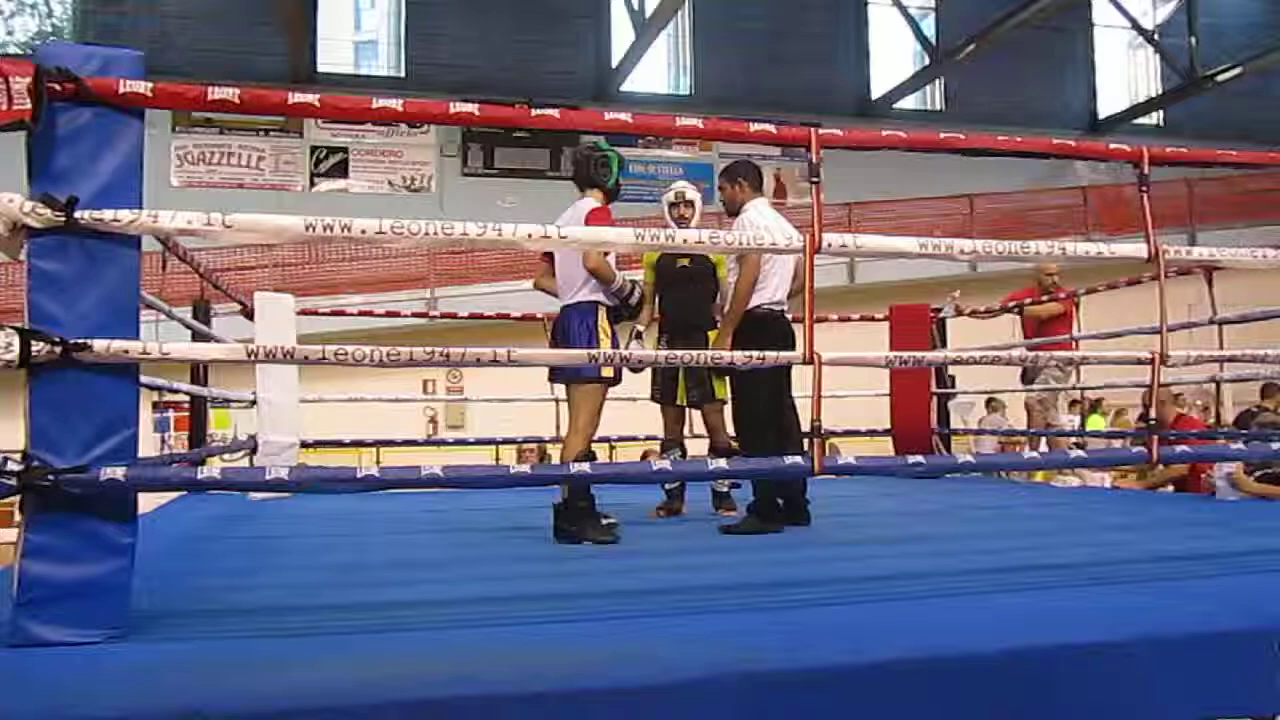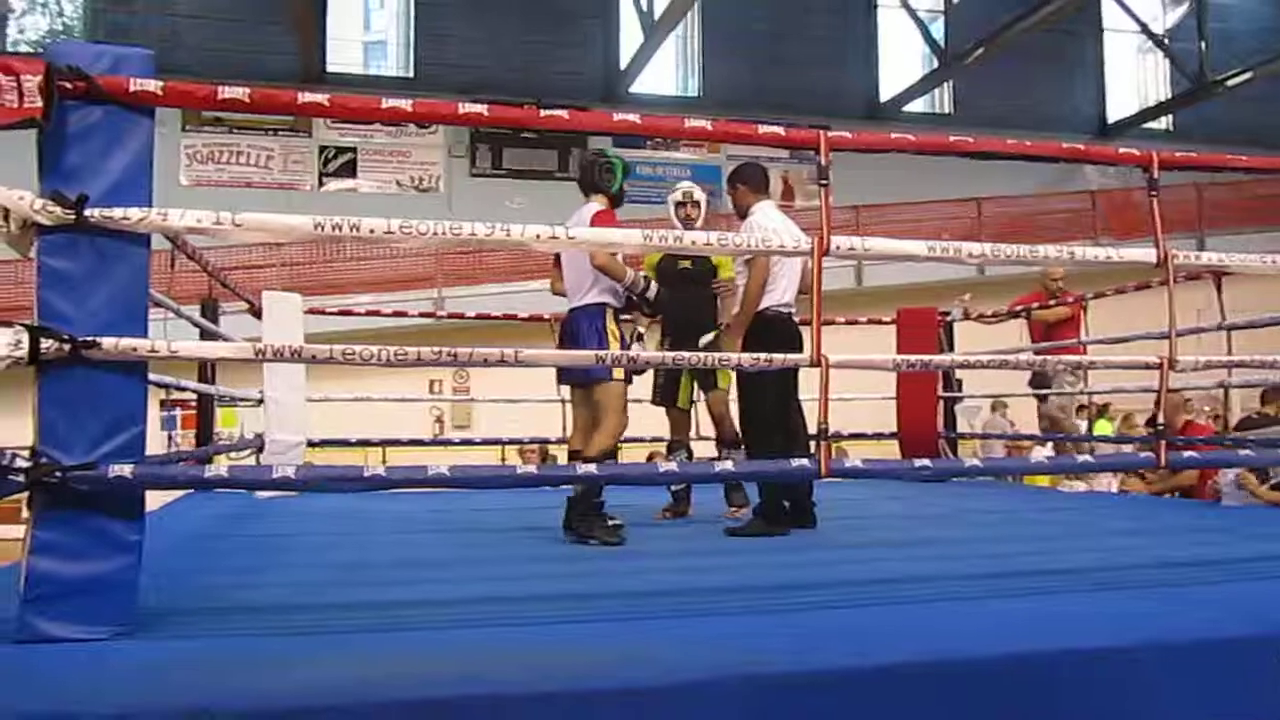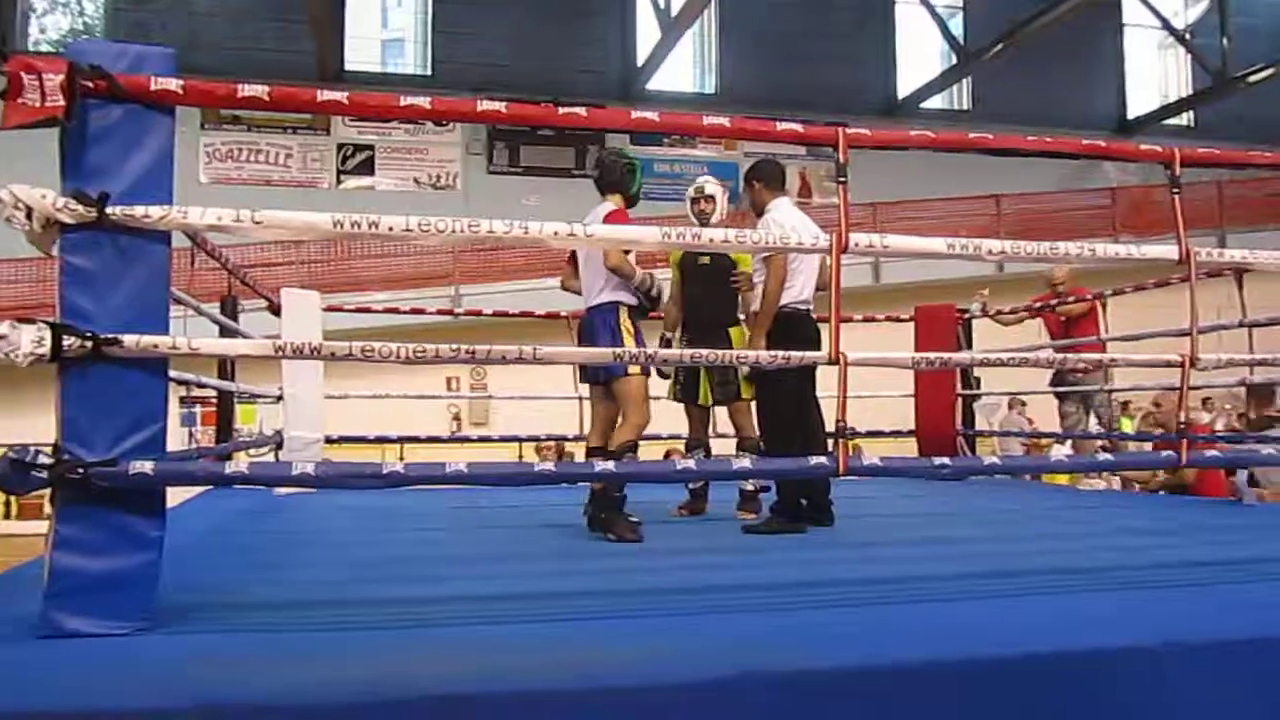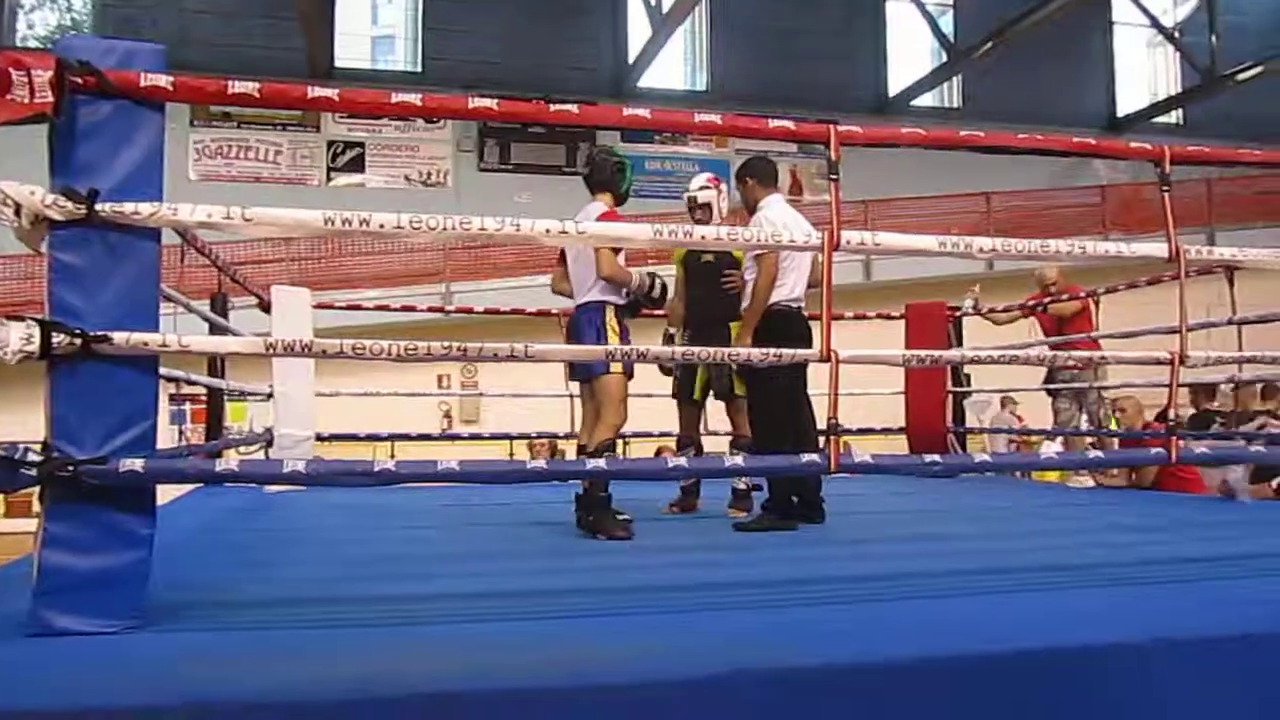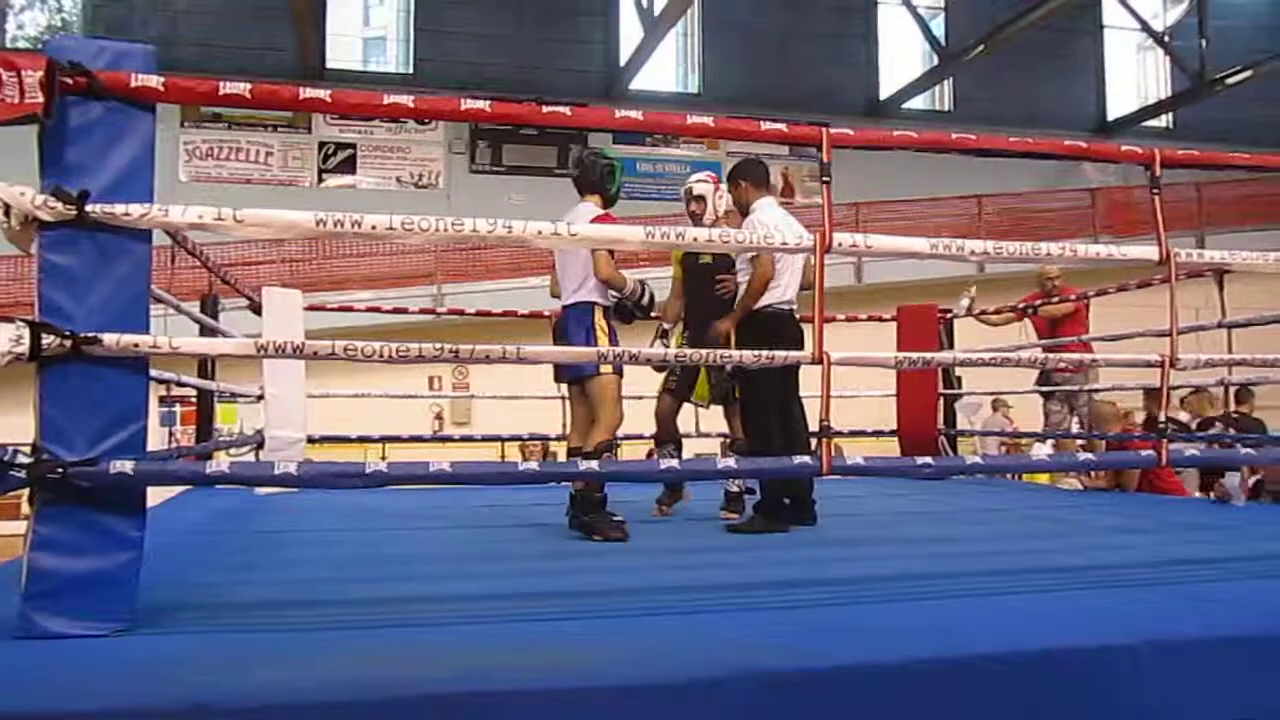
dt=0.3s
person 1, frame 1
left shoulder: (564, 218)
right shoulder: (597, 211)
left elbow: (542, 279)
right elbow: (593, 261)
right wrist: (624, 287)
left hip: (569, 318)
right hip: (590, 319)
left knee: (580, 423)
right knee: (584, 425)
left ankle: (579, 509)
right ankle: (571, 515)
person 1, frame 2
left shoulder: (574, 221)
right shoulder: (601, 214)
left elbow: (558, 283)
right elbow: (601, 259)
right wrist: (636, 283)
left hip: (575, 320)
right hip: (598, 321)
left knee: (585, 424)
right knee: (613, 421)
left ankle: (585, 509)
right ankle: (584, 509)
person 1, frame 3
left shoulder: (588, 221)
right shoulder: (615, 214)
left elbow: (568, 279)
right elbow: (614, 260)
right wrist: (644, 281)
left hip: (594, 320)
right hip: (615, 319)
left knee: (603, 422)
right knee: (636, 417)
left ankle: (600, 504)
right ankle: (606, 504)
person 1, frame 4
left shoulder: (577, 220)
right shoulder: (607, 216)
left elbow: (559, 281)
right elbow: (607, 268)
right wrist: (642, 283)
left hip: (582, 318)
right hip: (603, 318)
left knee: (592, 420)
right knee: (612, 418)
left ankle: (590, 504)
right ankle: (595, 504)
person 1, frame 5
left shoulder: (567, 222)
right shoulder: (600, 219)
right elbow: (604, 272)
right wrist: (634, 291)
left hip: (568, 319)
right hip: (590, 320)
left knee: (582, 422)
right knee: (608, 417)
left ankle: (582, 504)
right ankle: (589, 506)
person 2, frame 1
left shoulder: (749, 219)
right shoulder: (783, 223)
left elbow: (748, 276)
right elbow: (797, 281)
left wrist: (725, 332)
left hip: (755, 325)
right hip: (778, 324)
left knee: (755, 420)
right knee: (780, 416)
left ankle: (766, 510)
right ankle: (794, 505)
person 2, frame 2
left shoulder: (757, 221)
right shoulder: (789, 225)
left elbow: (759, 277)
left wrist: (736, 333)
left hip: (763, 328)
right hip: (786, 326)
left knee: (761, 423)
right knee: (787, 418)
left ankle: (772, 513)
right ankle: (800, 508)
person 2, frame 3
left shoulder: (773, 219)
right shoulder: (807, 222)
left elbow: (777, 275)
left wrist: (759, 334)
left hip: (782, 326)
right hip: (804, 323)
left knee: (779, 420)
right knee: (805, 416)
left ankle: (789, 511)
right ankle: (817, 505)
person 2, frame 4
left shoulder: (766, 216)
right shoulder: (798, 219)
left elbow: (768, 274)
left wrist: (746, 331)
left hip: (772, 323)
right hip: (795, 320)
left knee: (770, 417)
right knee: (796, 412)
left ankle: (780, 508)
right ankle: (808, 502)
person 2, frame 5
left shoulder: (759, 219)
right shoulder: (790, 221)
left elbow: (763, 273)
left wrist: (732, 319)
left hip: (762, 325)
right hip: (786, 323)
left knee: (761, 419)
right knee: (788, 414)
left ankle: (772, 510)
right ankle: (800, 504)
person 3, frame 1
left shoulder: (716, 250)
right shoulder: (656, 254)
right elbow: (648, 299)
right wrist: (638, 334)
left hip: (704, 341)
right hip: (669, 343)
left knee: (714, 419)
right knee: (672, 424)
left ankle: (722, 493)
right ankle: (674, 495)
person 3, frame 2
left shoulder: (717, 251)
right shoulder: (657, 255)
left elbow: (728, 299)
left hip: (707, 340)
right hip: (672, 344)
left knee: (719, 409)
right knee: (678, 426)
left ankle: (734, 484)
right ankle: (680, 497)
person 3, frame 3
right shoulder: (681, 250)
left elbow: (752, 298)
right wrist: (666, 341)
left hip: (727, 338)
right hip: (692, 340)
left knee: (741, 416)
right knee: (697, 422)
left ankle: (750, 494)
right ankle: (697, 495)
person 3, frame 4
right shoulder: (685, 247)
right wrist: (670, 337)
left hip: (728, 335)
right hip: (693, 337)
left knee: (738, 414)
right knee: (688, 419)
left ankle: (742, 493)
right ankle: (689, 492)
person 3, frame 5
right shoulder: (683, 247)
right wrist: (663, 333)
left hip: (728, 339)
right hip: (691, 338)
left knee: (736, 418)
right knee: (665, 412)
left ankle: (734, 496)
right ankle: (673, 484)
person 4, frame 1
left shoulder: (1064, 296)
right shoulder: (1023, 296)
left elbow: (1043, 312)
left wrist: (1018, 308)
left hip: (1056, 361)
right hip: (1033, 363)
left knee: (1033, 400)
right knee: (1051, 422)
person 4, frame 2
left shoulder: (1070, 300)
right shoulder: (1030, 300)
left elbow: (1051, 316)
left wrist: (1026, 312)
left hip: (1067, 366)
right hip: (1043, 369)
left knee: (1056, 410)
right knee: (1050, 428)
left ankle: (1083, 454)
person 4, frame 3
left shoulder: (1084, 296)
right shoulder: (1043, 302)
left elbow: (1072, 311)
right elbow: (1010, 319)
left wrist: (1049, 307)
right wrist: (986, 310)
left hip: (1095, 370)
right hip: (1068, 373)
left knee: (1109, 424)
right knee: (1076, 428)
person 4, frame 4
left shoulder: (1078, 294)
right shoulder: (1037, 301)
left elbow: (1065, 310)
right elbow: (1002, 318)
left wrist: (1040, 308)
right wrist: (979, 308)
left hip: (1089, 368)
right hip: (1062, 371)
left knee: (1101, 422)
right knee: (1068, 426)
person 4, frame 5
left shoulder: (1073, 296)
right shoulder: (1032, 301)
left elbow: (1057, 311)
right elbow: (995, 319)
left wrist: (1030, 309)
left hip: (1081, 370)
right hip: (1054, 372)
left knee: (1091, 423)
right knee: (1058, 427)
